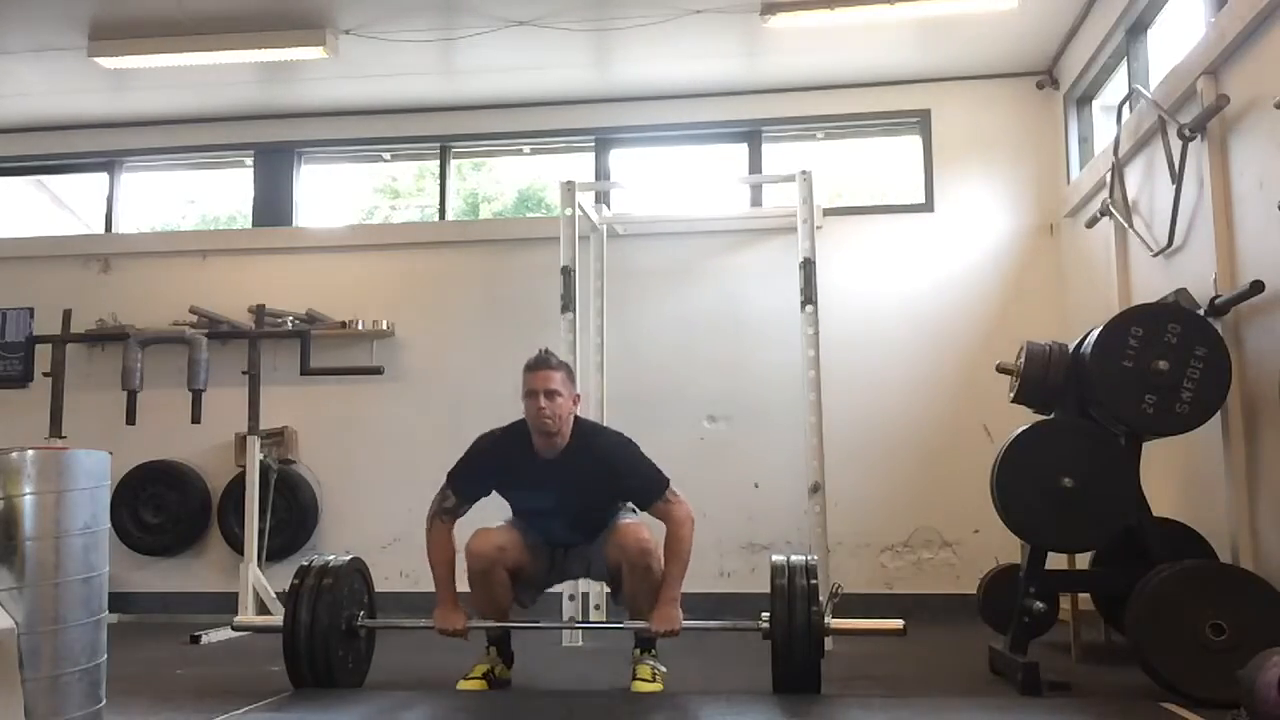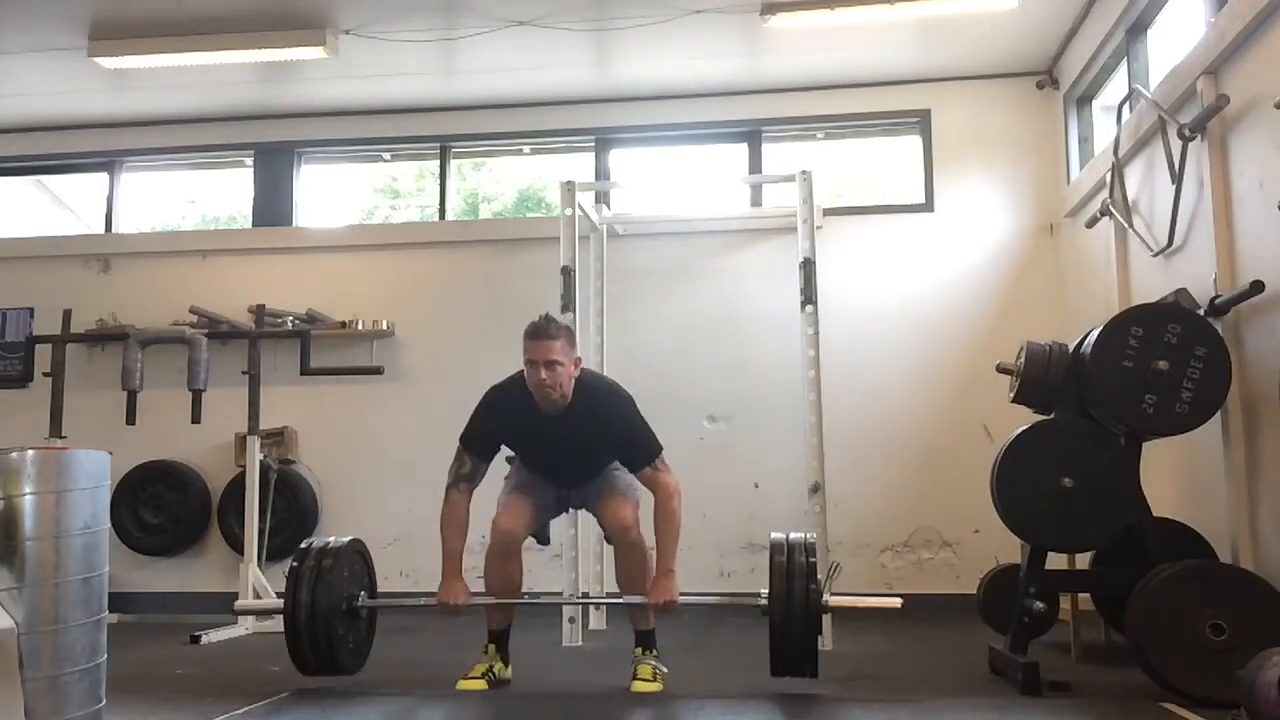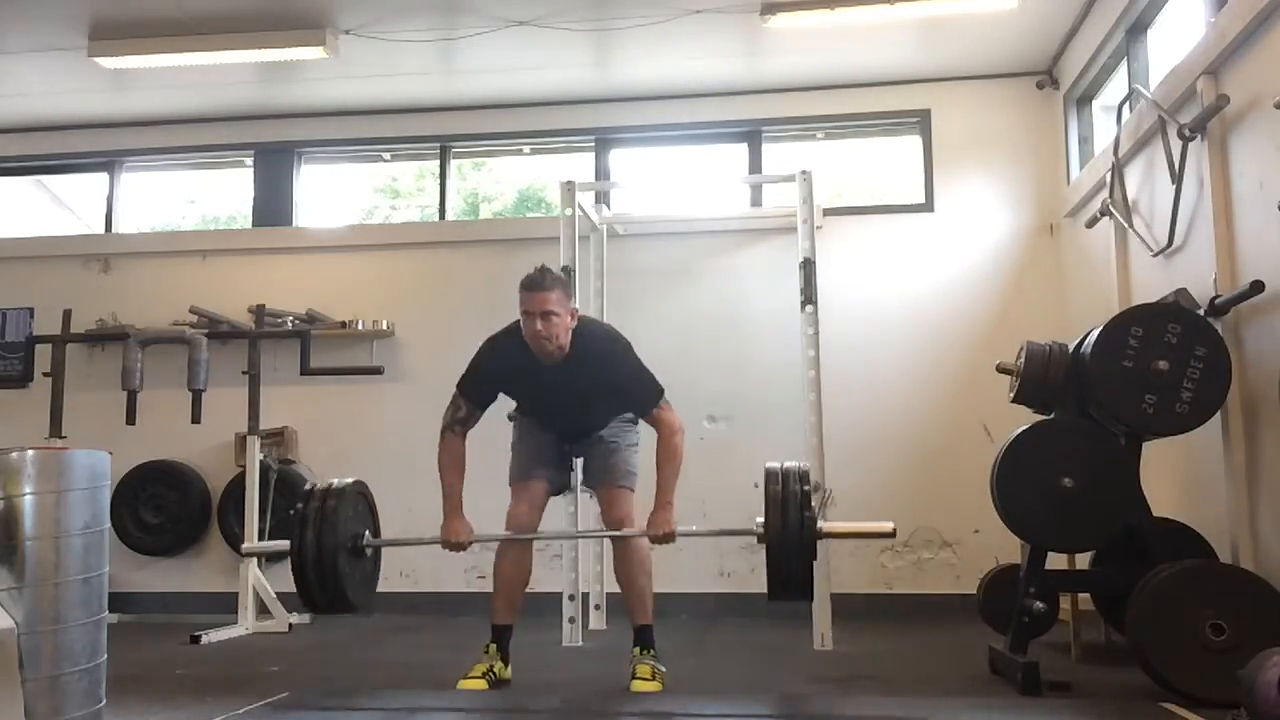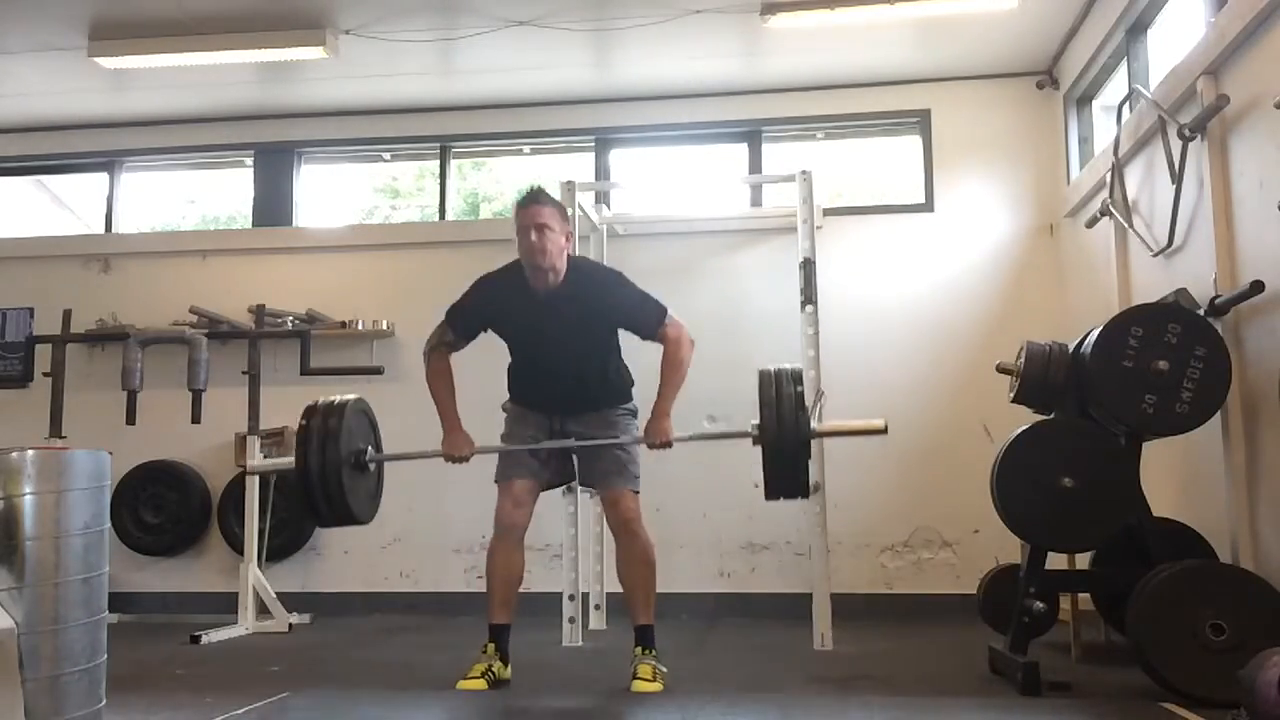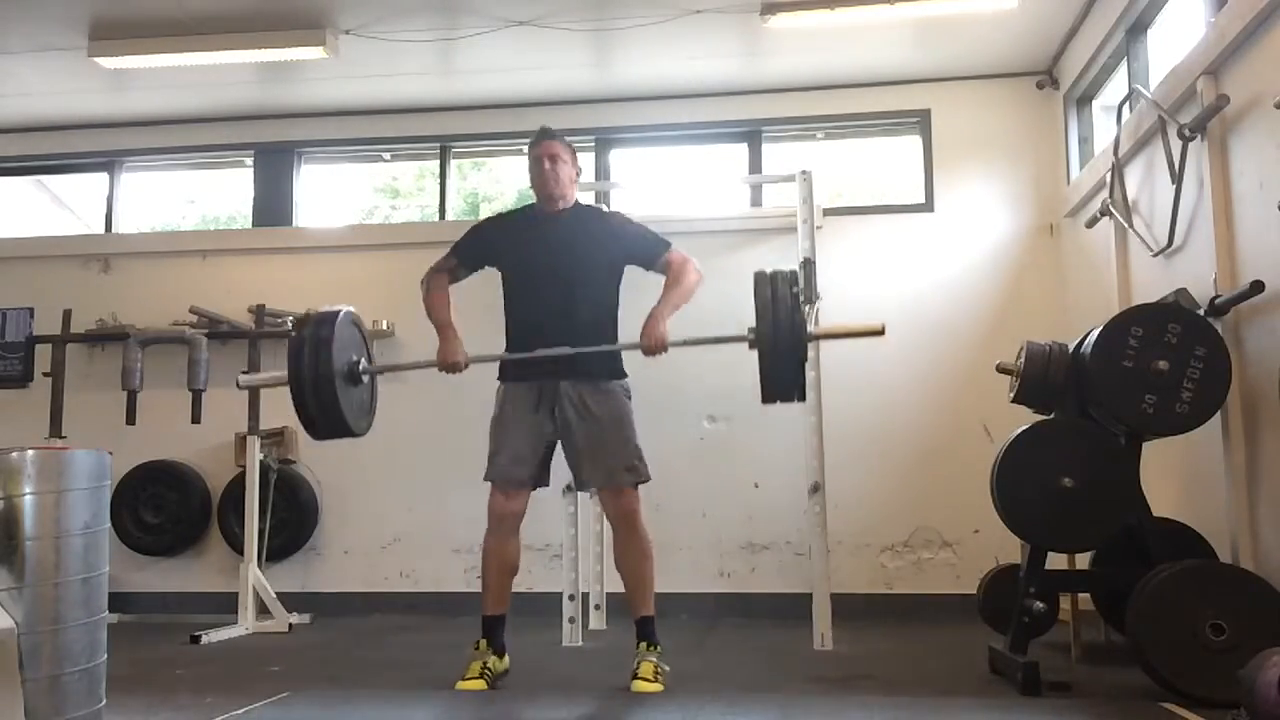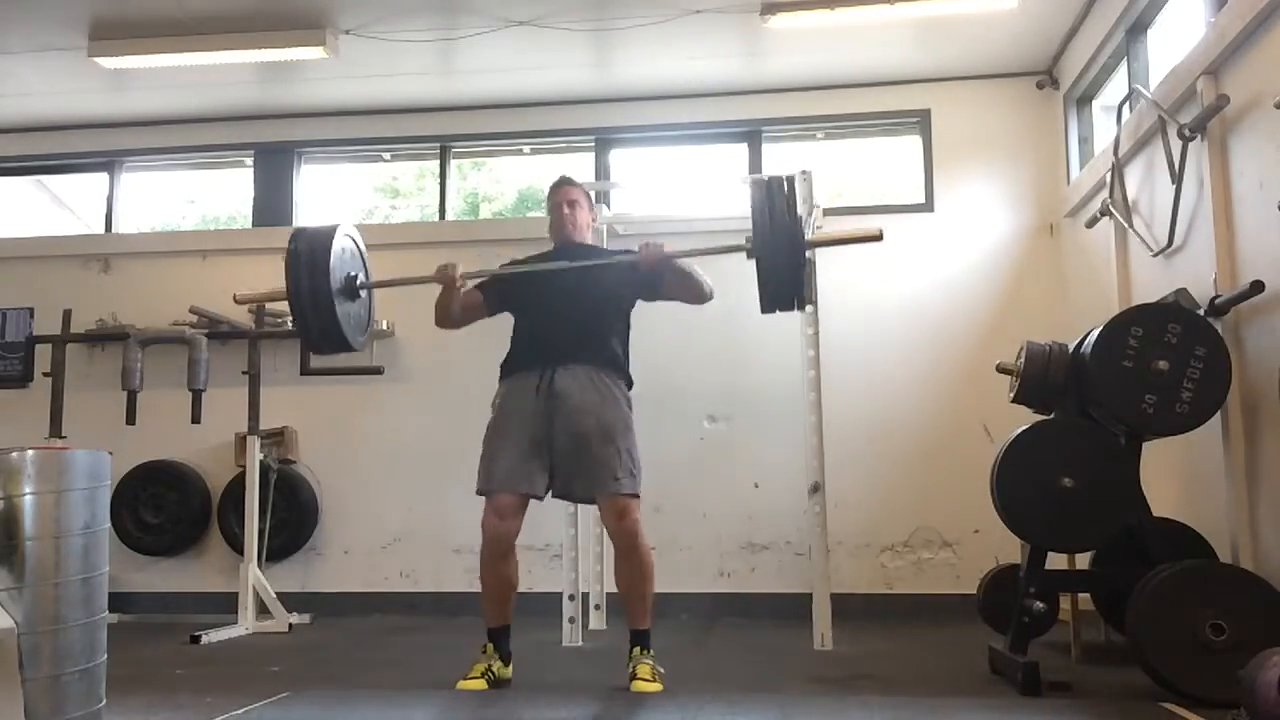
dt=0.2s
person 1, frame 1
left shoulder: (609, 448)
right shoulder: (496, 449)
left elbow: (681, 517)
right elbow: (439, 518)
left wrist: (669, 602)
right wrist: (447, 603)
left hip: (600, 541)
right hip: (536, 548)
left knee: (639, 543)
right knee: (481, 549)
left ankle: (646, 653)
right ankle: (498, 655)
person 1, frame 2
left shoulder: (609, 401)
right shoulder: (500, 404)
left elbow: (666, 487)
right elbow: (459, 488)
left wrist: (665, 575)
right wrist: (452, 577)
left hip: (602, 470)
right hip: (536, 473)
left knee: (624, 524)
right knee: (505, 530)
left ankle: (646, 652)
right ankle: (496, 653)
person 1, frame 3
left shoulder: (606, 347)
right shoulder: (499, 353)
left elbow: (669, 425)
right elbow: (454, 429)
left wrist: (664, 508)
right wrist: (453, 514)
left hip: (606, 426)
right hip: (539, 426)
left knee: (620, 519)
right knee: (520, 522)
left ankle: (645, 652)
right ankle: (497, 652)
person 1, frame 4
left shoulder: (603, 285)
right shoulder: (494, 291)
left elbow: (678, 338)
right elbow: (436, 350)
left wrist: (662, 414)
right wrist: (452, 428)
left hip: (603, 411)
right hip: (531, 412)
left knee: (626, 518)
right knee: (509, 520)
left ankle: (646, 651)
right ankle: (496, 652)
person 1, frame 5
left shoulder: (610, 228)
right shoulder: (500, 229)
left elbow: (686, 268)
right elbow: (436, 277)
left wrist: (660, 316)
right wrist: (447, 334)
left hip: (597, 381)
right hip: (524, 383)
left knee: (625, 509)
right knee: (504, 510)
left ankle: (648, 646)
right ankle: (491, 646)
person 1, frame 6
left shoulder: (622, 265)
right shoulder: (520, 272)
left elbow: (700, 292)
right elbow: (450, 315)
left wrist: (664, 264)
right wrist: (451, 289)
left hip: (595, 384)
right hip: (523, 390)
left knee: (624, 520)
right knee: (498, 524)
left ankle: (642, 651)
right ankle: (496, 652)
